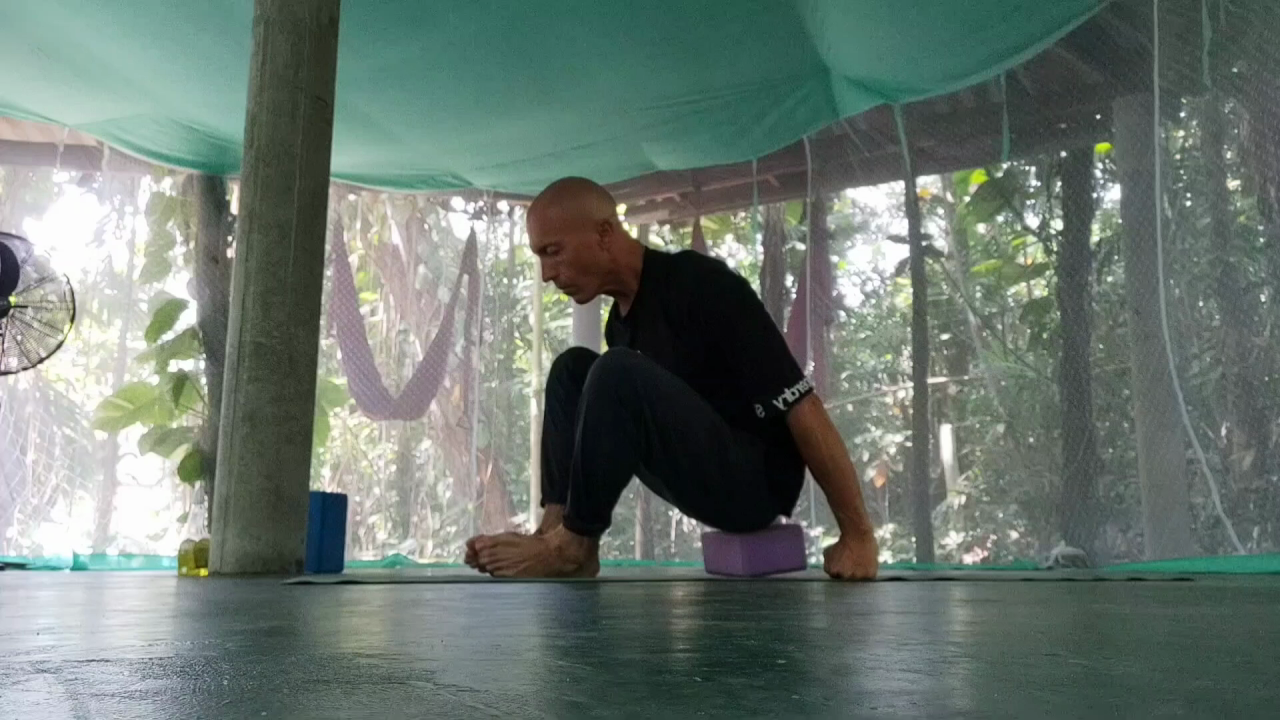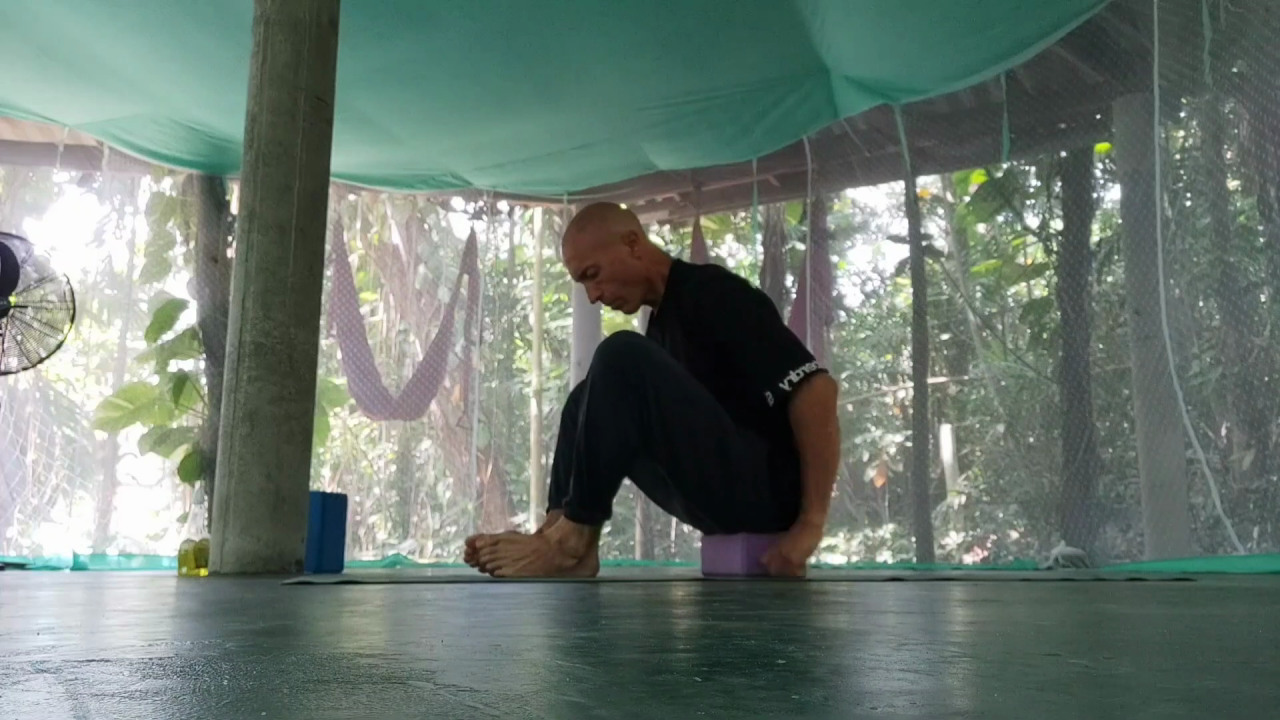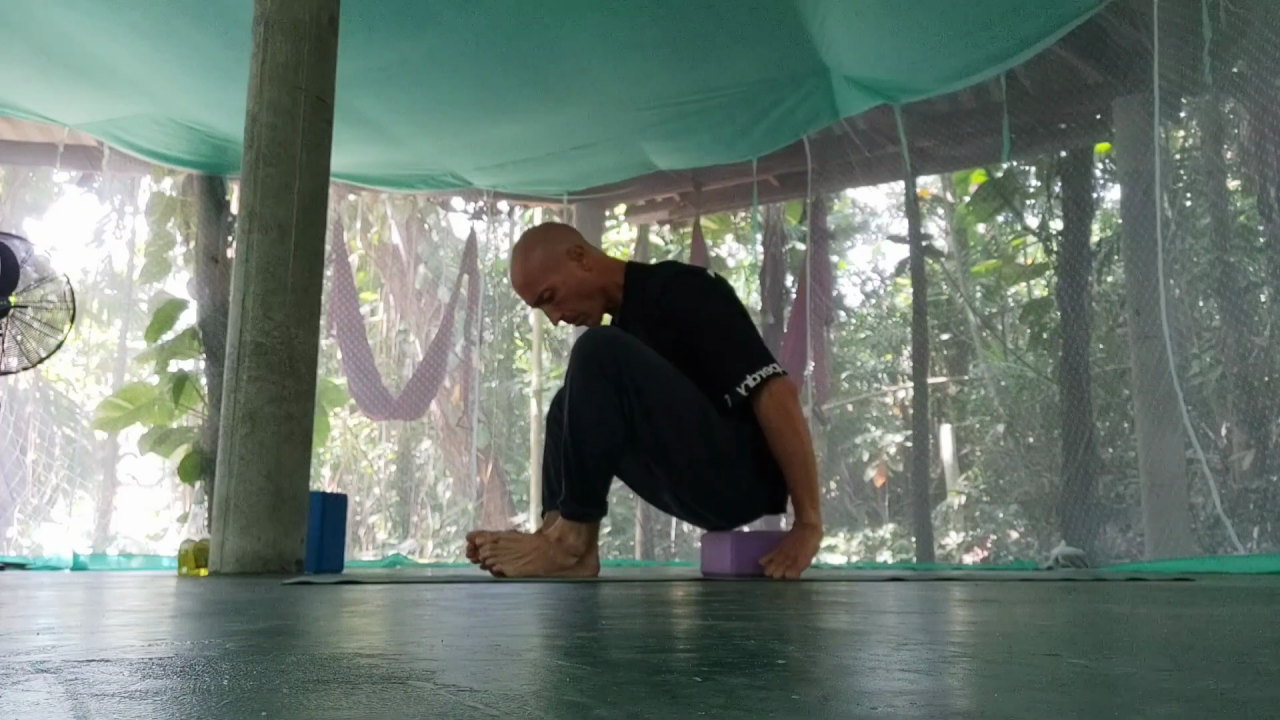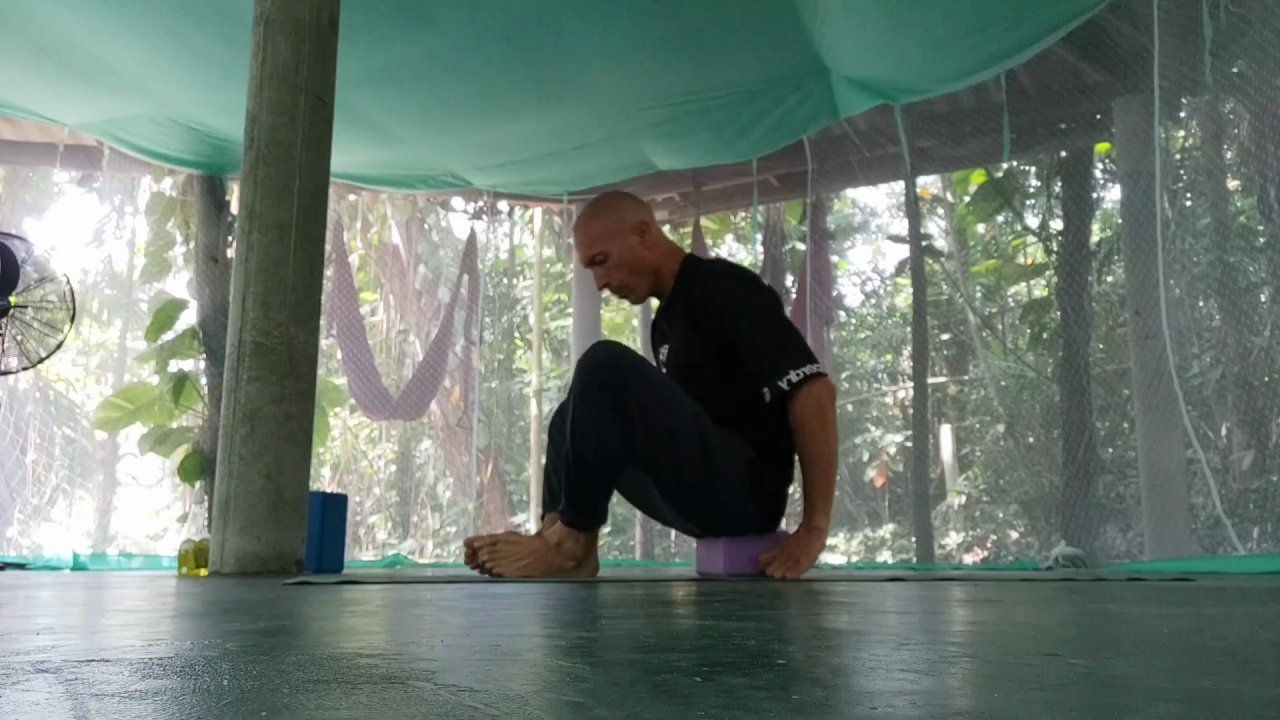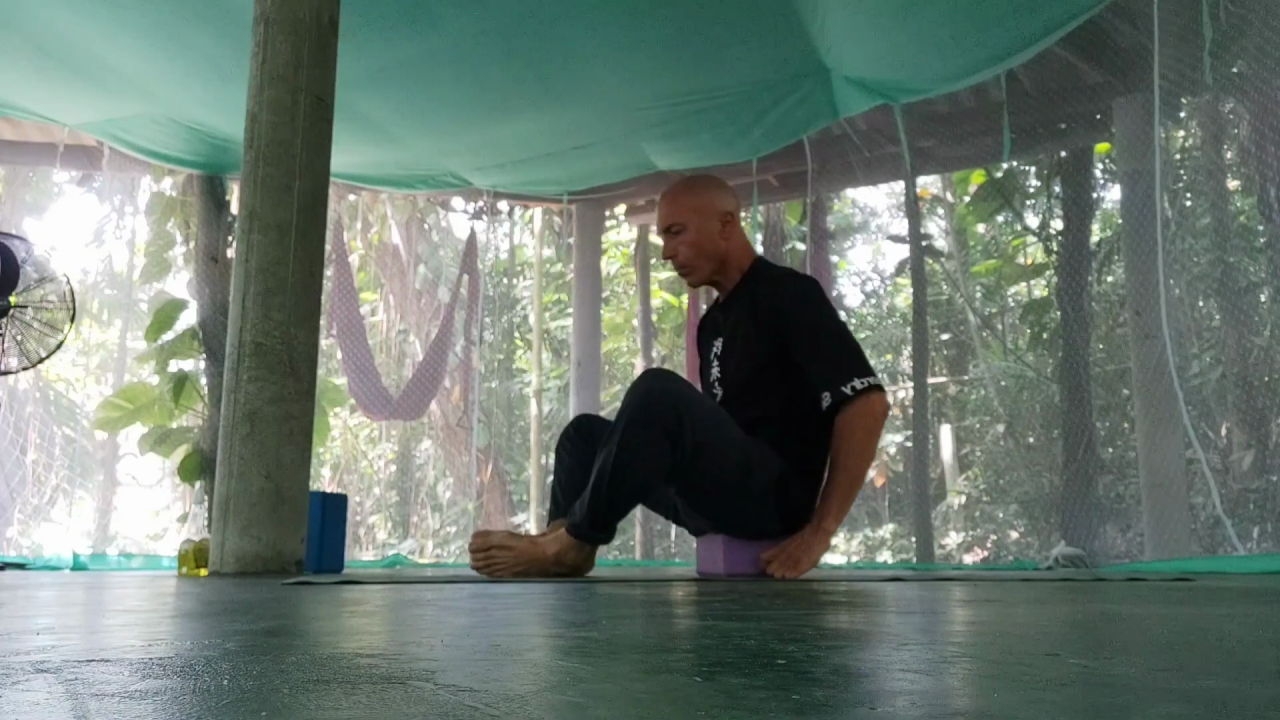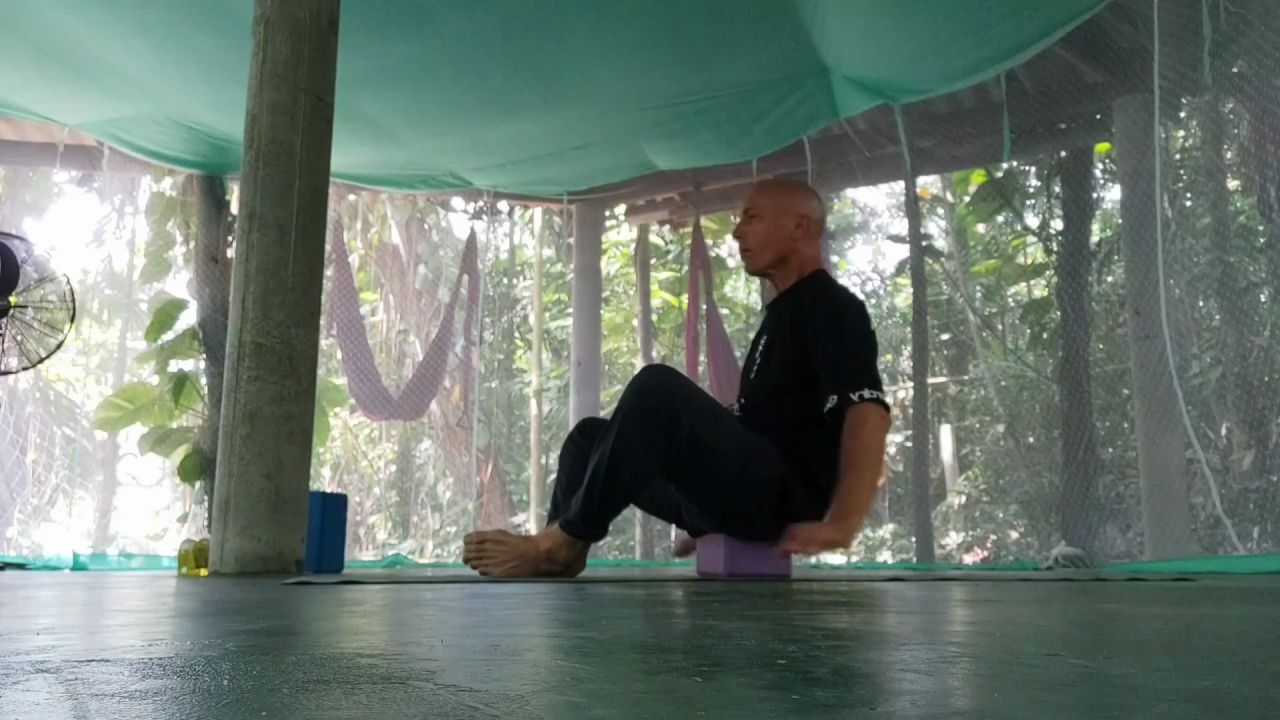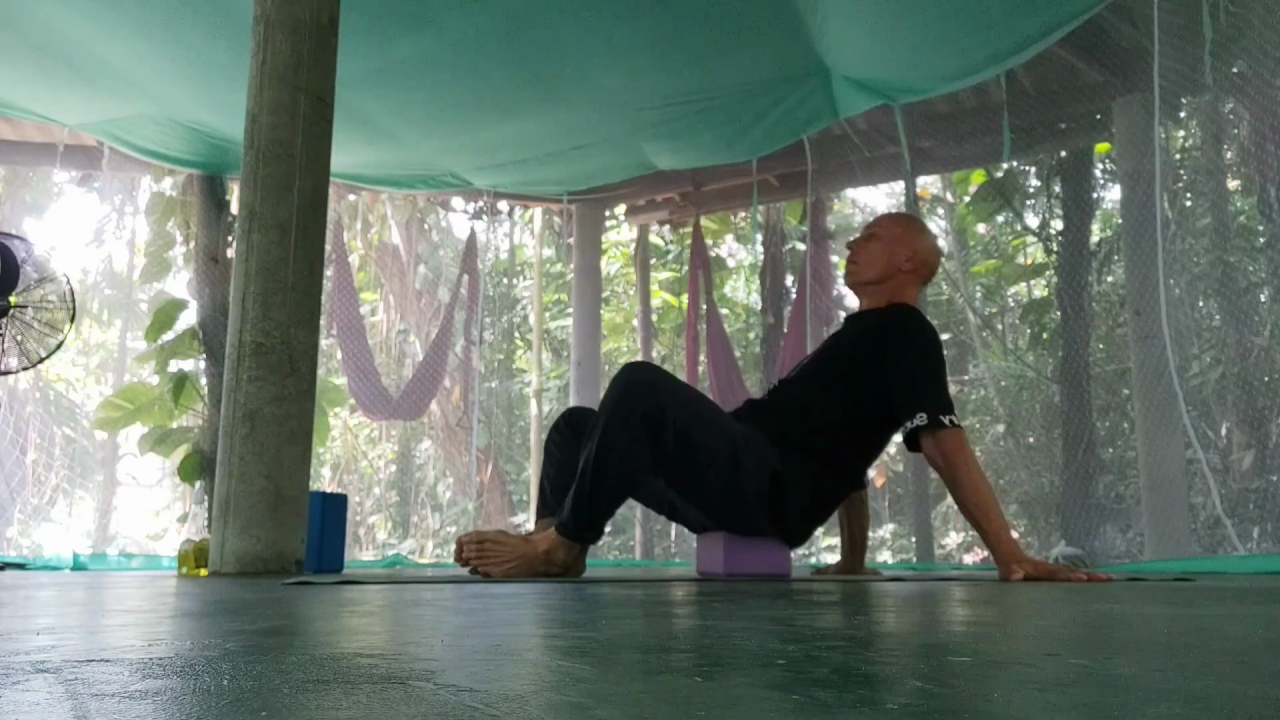
dt=0.7s
person 1, frame 1
left shoulder: (701, 288)
right shoulder: (619, 321)
left elbow: (799, 405)
left wrist: (857, 535)
left hip: (757, 484)
right hip: (704, 479)
left knee: (617, 375)
right knee: (572, 370)
left ankle: (573, 545)
right ankle: (560, 528)
person 1, frame 2
left shoulder: (714, 296)
right shoulder: (662, 323)
left elbow: (814, 388)
left wrist: (811, 520)
left hip: (759, 490)
right hip: (709, 492)
left knee: (621, 358)
right knee: (592, 397)
left ankle: (573, 537)
right ankle: (561, 530)
person 1, frame 3
left shoulder: (679, 291)
right shoulder: (624, 324)
left elbow: (775, 391)
left wrist: (808, 524)
left hip: (744, 481)
right hip: (698, 487)
left knee: (600, 355)
right knee: (571, 407)
left ankle: (572, 539)
right ankle: (559, 531)
person 1, frame 4
left shoulder: (724, 289)
right shoulder: (666, 321)
left elbow: (812, 389)
left wrist: (814, 528)
left hip: (744, 491)
right hip: (699, 495)
left knee: (605, 367)
right knee: (576, 414)
left ankle: (572, 542)
right ankle: (555, 534)
person 1, frame 5
left shoulder: (789, 296)
right shoulder: (713, 322)
left elbow: (867, 403)
left wrist: (819, 531)
left hip: (773, 495)
right hip: (720, 496)
left knee: (658, 391)
right knee: (584, 432)
left ankle: (573, 544)
right ankle: (561, 538)
person 1, frame 6
left shoulder: (832, 308)
right shoulder: (782, 315)
left elbow: (867, 414)
left wrist: (842, 521)
right wrist: (700, 524)
left hip: (779, 498)
right hip: (737, 493)
left knee: (657, 386)
right knee: (591, 434)
left ankle: (565, 543)
right ankle: (554, 557)
person 1, frame 7
left shoulder: (906, 334)
right shoulder: (861, 334)
left elbow: (944, 443)
right elbow: (845, 451)
left wrist: (1009, 555)
right wrist: (853, 561)
left hip: (769, 490)
right hip: (733, 484)
left knee: (639, 385)
right knee: (574, 428)
left ankle: (562, 544)
right ankle: (550, 560)
